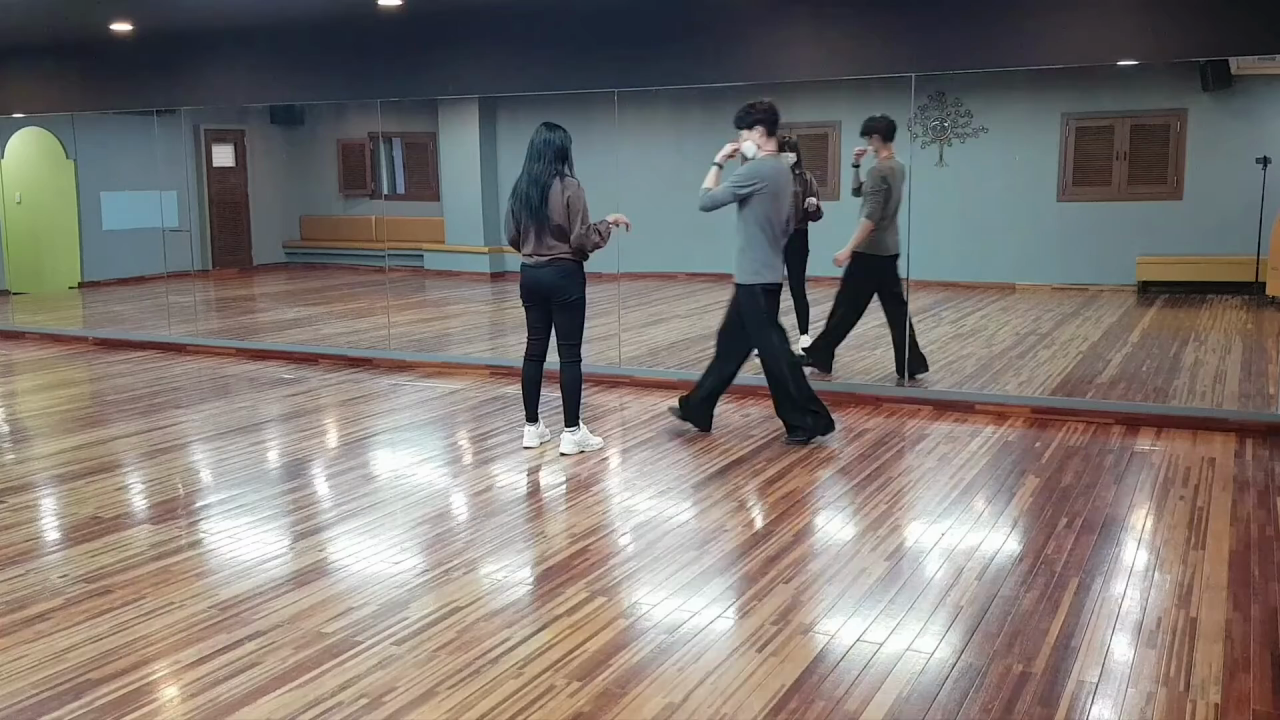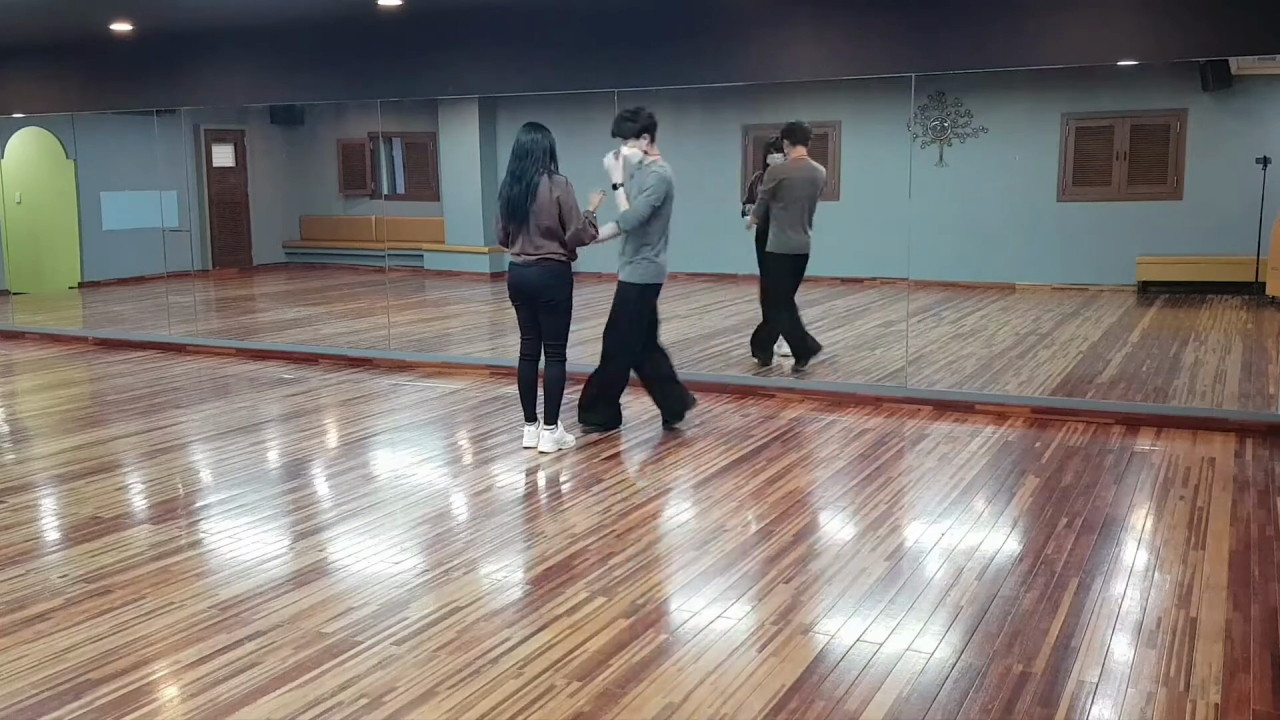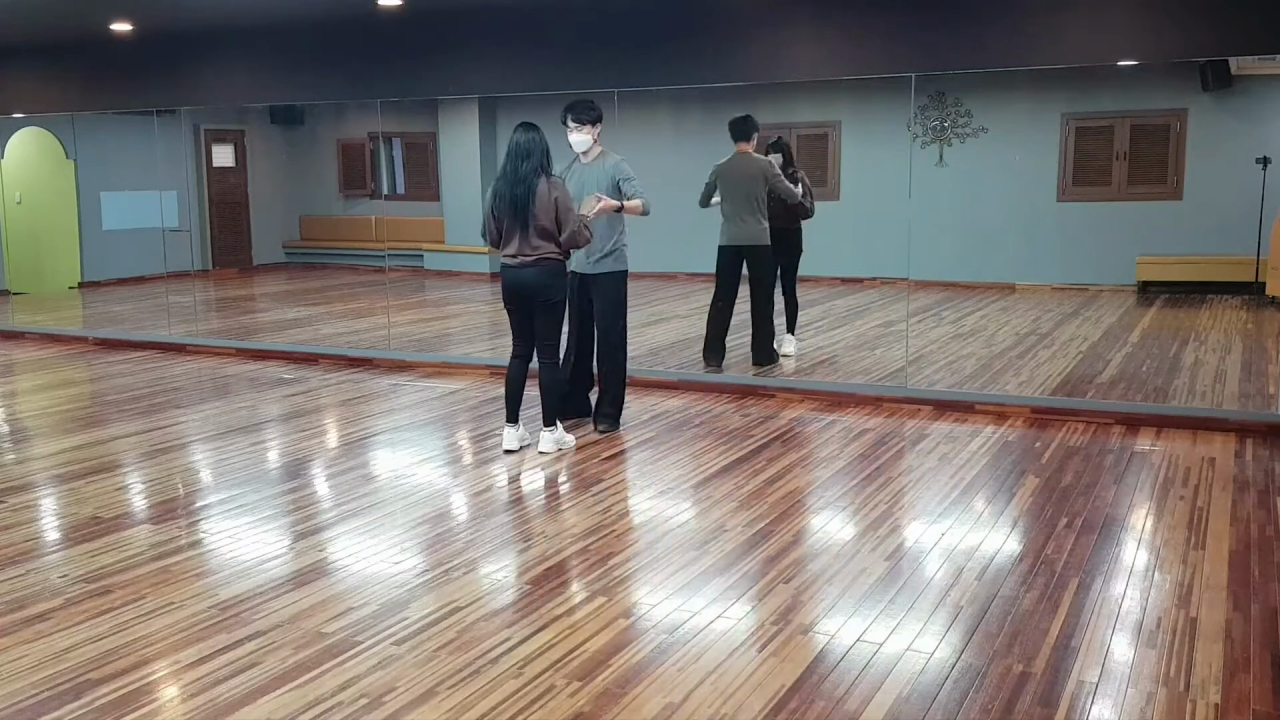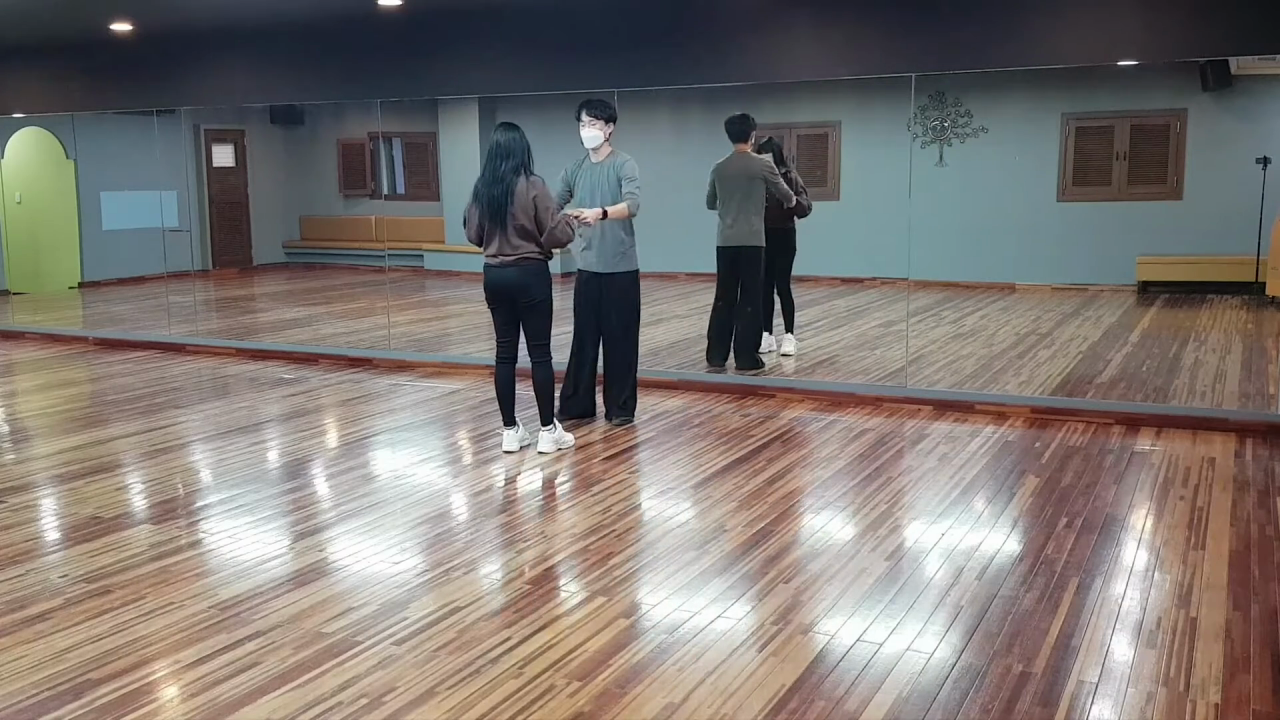
dt=0.5s
person 1, frame 1
left shoulder: (756, 170)
right shoulder: (783, 171)
left elbow: (707, 201)
left wrist: (718, 162)
left hip: (756, 277)
right hip: (765, 273)
left knee: (771, 347)
right knee: (730, 342)
left ankle: (809, 420)
right ankle: (696, 409)
person 1, frame 2
left shoulder: (658, 176)
right shoulder: (643, 172)
left elbow: (629, 221)
right elbow: (624, 225)
left wrist: (618, 182)
left hip: (639, 276)
right hip: (643, 274)
left knee: (619, 345)
right knee: (644, 345)
left ankle: (603, 414)
right ankle: (674, 403)
person 1, frame 3
left shoulder: (615, 165)
right shoulder: (568, 170)
left elbow: (643, 205)
left wrist: (615, 204)
left hip: (610, 267)
right hip: (578, 267)
left knee: (610, 339)
right knee: (578, 337)
left ankle: (609, 412)
right ankle: (575, 403)
person 1, frame 4
left shoulder: (624, 164)
right shoulder: (574, 170)
left elbow: (632, 204)
right elbow: (553, 205)
left wrist: (600, 213)
left hip: (620, 267)
right hip: (587, 266)
left knee: (620, 337)
right knee: (584, 335)
left ankle: (621, 406)
right ankle: (578, 403)
person 2, frame 1
left shoulder: (520, 188)
right shoulder: (568, 187)
left elbow: (513, 238)
right elbow: (582, 239)
right wrist: (608, 223)
left hip: (531, 274)
right hip: (563, 275)
left knee: (535, 349)
right knee: (569, 353)
left ankle: (532, 427)
right ankle: (572, 433)
person 2, frame 2
left shoulder: (508, 187)
right shoulder: (557, 185)
left elbow: (503, 237)
right elbow: (578, 235)
right wrist: (590, 211)
left hip: (518, 274)
right hip: (551, 274)
left knee: (528, 349)
right knee: (555, 352)
left ankle: (531, 427)
right ankle: (550, 431)
person 2, frame 3
left shoulder: (500, 189)
right shoulder: (553, 186)
left elbow: (492, 236)
right elbow: (573, 238)
right wrist: (584, 216)
left hip: (512, 274)
right hip: (546, 275)
left knee: (520, 350)
right knee: (548, 354)
left ankle: (511, 429)
right ankle: (550, 432)
person 2, frame 4
left shoulder: (482, 188)
right shoulder: (532, 185)
left elbow: (473, 234)
right elbow: (557, 235)
right wrist: (570, 220)
left hip: (494, 275)
right hip: (529, 274)
left knee: (505, 352)
right knee: (539, 353)
left ankle: (510, 431)
right ankle: (549, 431)
person 3, frame 1
left shoulder: (878, 171)
right shoulder: (898, 168)
left elbow: (871, 217)
left wrist: (849, 249)
right wrist: (859, 165)
left hip: (871, 249)
right hip: (889, 249)
left knee: (847, 304)
right knee: (895, 306)
left ankle: (820, 357)
right ankle: (911, 364)
person 3, frame 2
left shoulder: (776, 172)
right shoulder: (819, 173)
left elbow: (760, 211)
left wrist: (751, 222)
left hip: (780, 248)
right hip: (803, 247)
left knee: (777, 302)
right knee: (781, 300)
left ankle: (805, 348)
right ankle: (763, 349)
person 3, frame 3
left shoulder: (720, 169)
right shoulder: (764, 165)
left elbow: (703, 201)
right elbow: (792, 197)
right wrist: (797, 191)
left hip: (729, 242)
right hip: (758, 241)
left knee: (722, 299)
right knee: (762, 299)
left ankle: (713, 355)
right ankle: (763, 354)
person 3, frame 4
left shoulder: (719, 168)
right shoulder: (762, 165)
left elbow: (710, 204)
right elbow: (788, 197)
right wrist: (791, 201)
left hip: (725, 242)
right hip: (751, 242)
left knee: (723, 299)
right knee: (749, 300)
left ankle: (716, 357)
right ankle: (746, 359)
person 4, frame 1
left shoulder: (806, 179)
left elbow: (816, 215)
left wrist: (814, 207)
left hip: (798, 238)
left knee: (798, 289)
left ankle: (805, 336)
person 4, frame 2
right shoulder: (758, 179)
right elbow: (746, 205)
right wrist: (748, 209)
right hip: (764, 237)
right knee: (766, 288)
left ankle: (785, 336)
person 4, frame 3
left shoulder: (797, 178)
left elbow: (808, 211)
left hip: (789, 237)
right hip: (766, 237)
left knee: (788, 288)
left ankle: (789, 337)
person 4, frame 4
left shoulder: (790, 177)
left elbow: (806, 208)
left wrist: (794, 201)
left hip: (783, 238)
left knee: (783, 287)
right knee: (765, 288)
left ankle: (789, 336)
right ankle: (767, 335)
